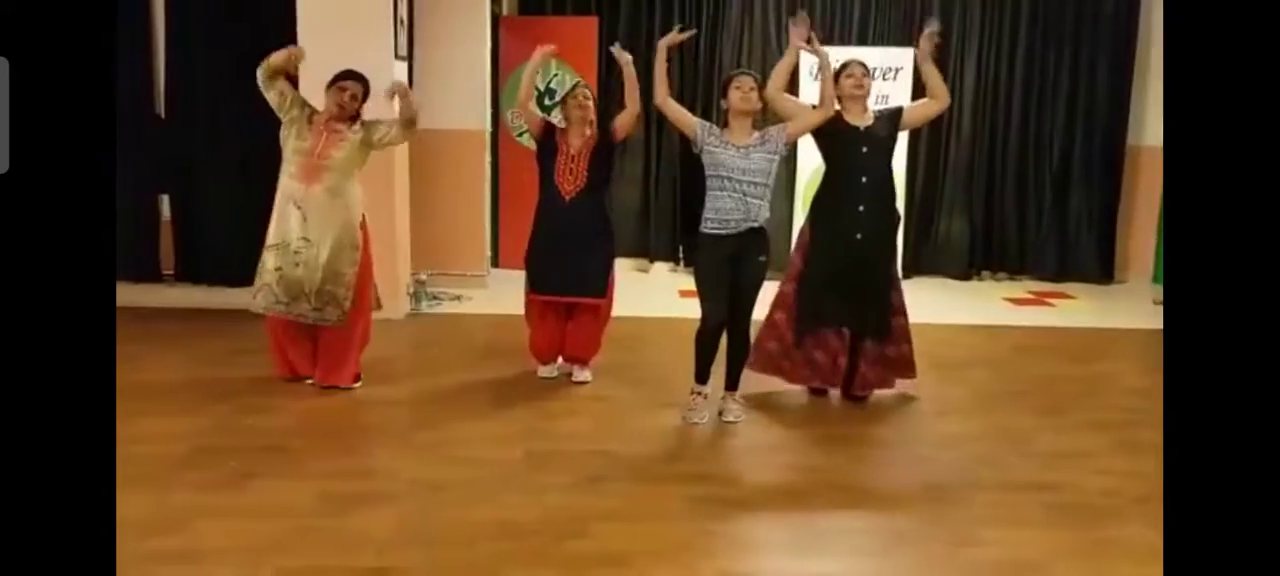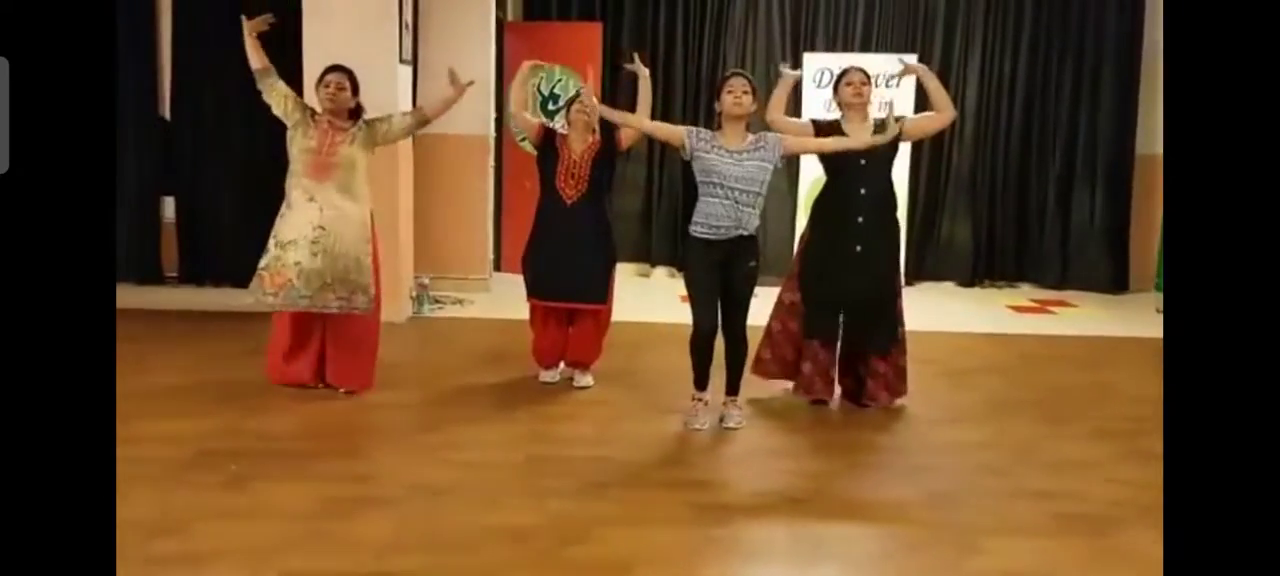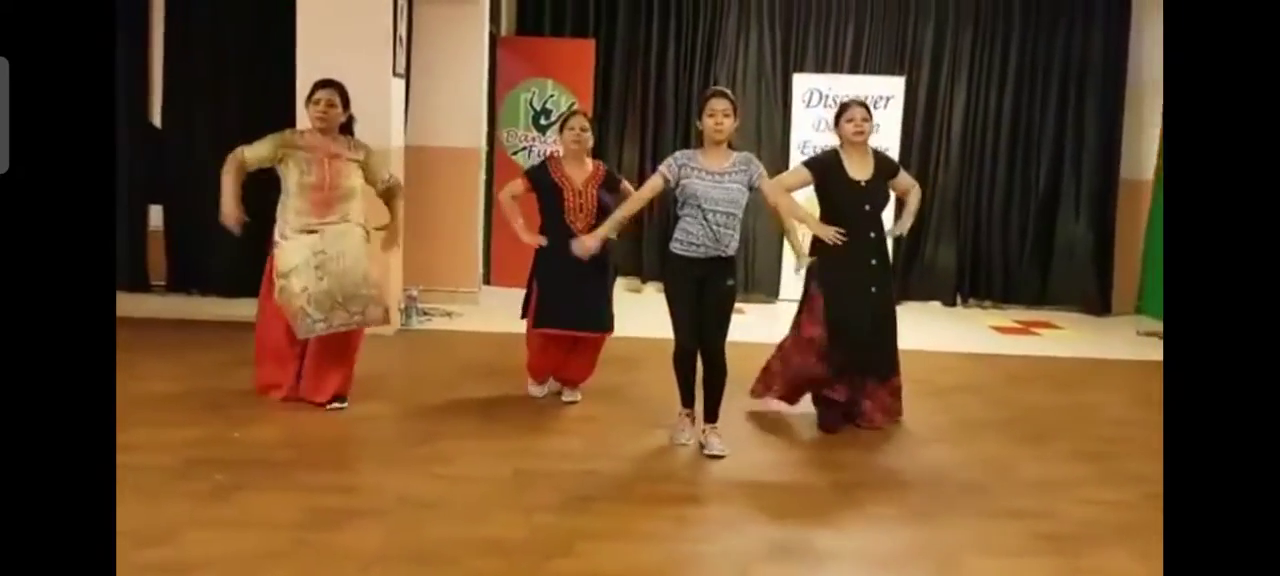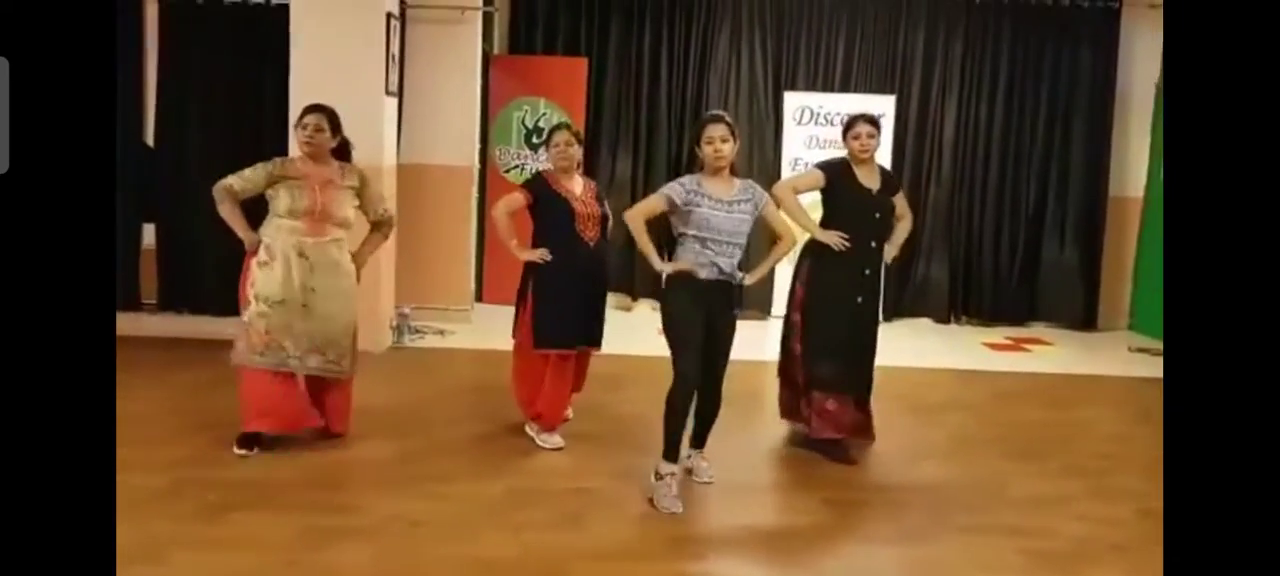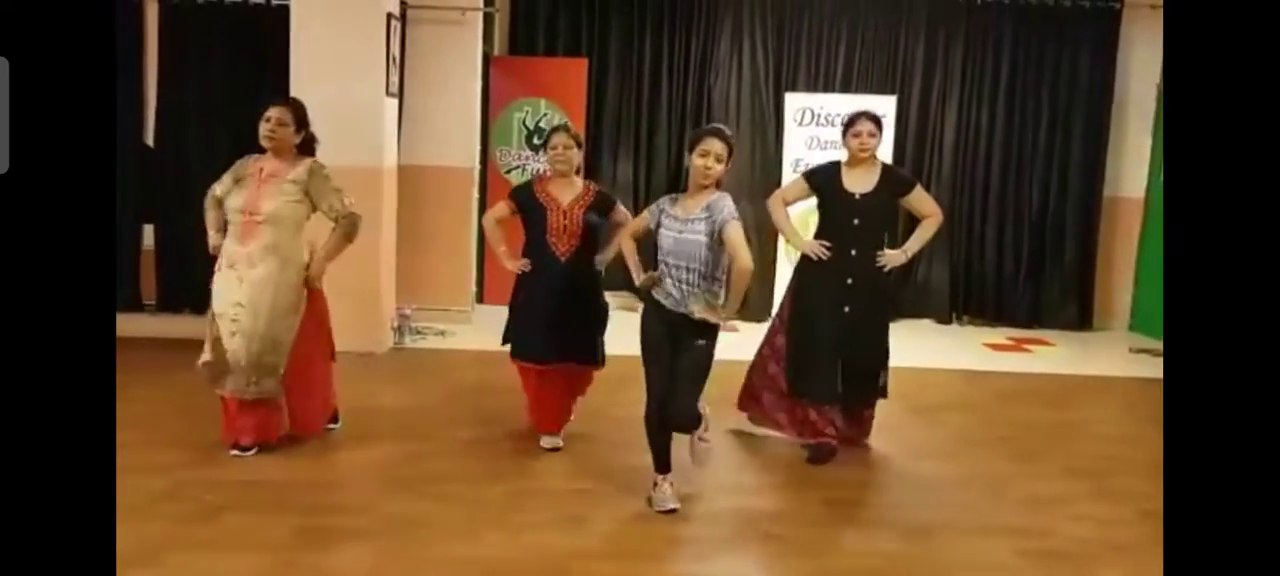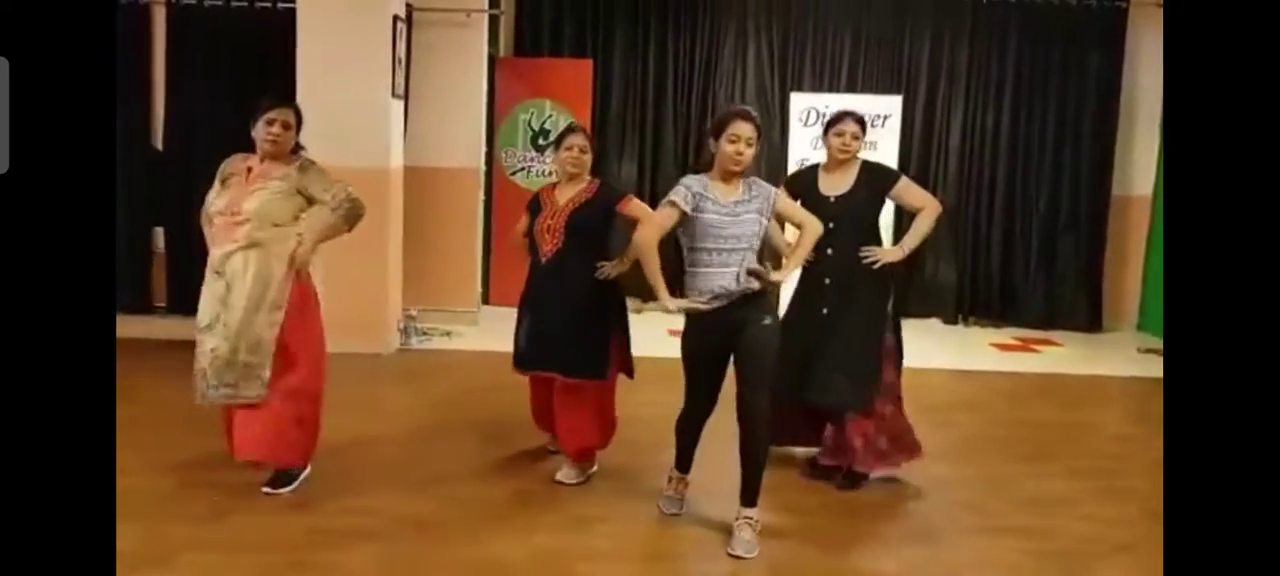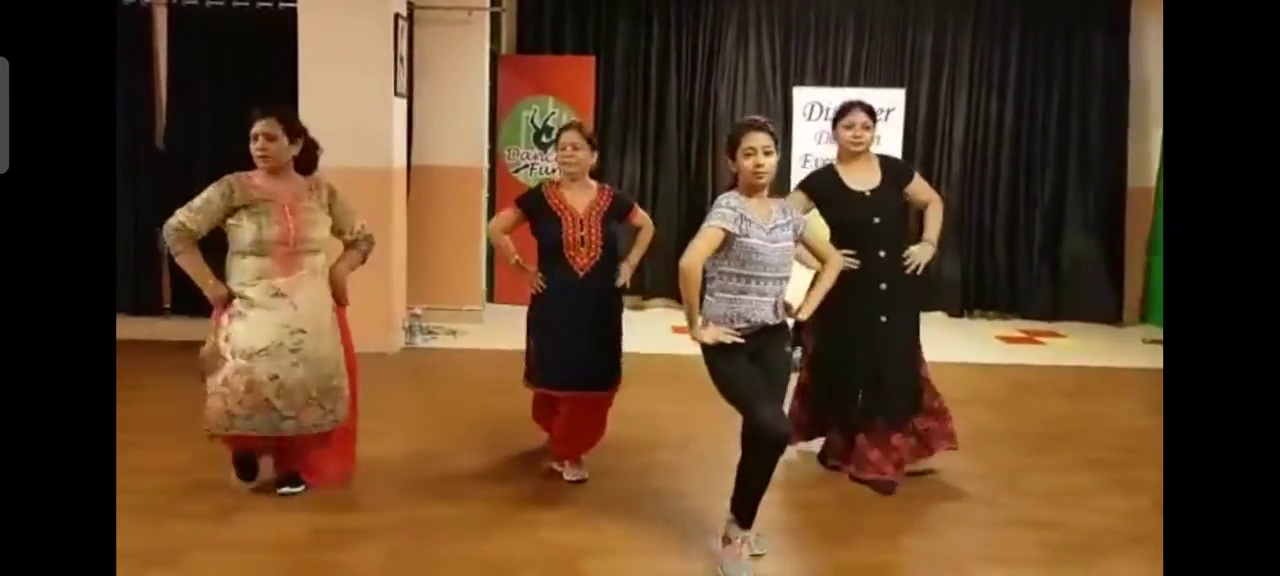
dt=0.7s
person 1, frame 1
left shoulder: (774, 139)
right shoulder: (706, 135)
left elbow: (825, 110)
right elbow: (662, 101)
left wrist: (823, 61)
right wrist: (662, 51)
left hip: (753, 242)
right hip: (713, 240)
left knee: (740, 321)
right knee: (714, 318)
left ankle: (732, 394)
right ankle: (699, 391)
person 1, frame 2
left shoulder: (769, 145)
right shoulder: (699, 140)
left elbow: (827, 144)
right elbow: (645, 125)
left wrist: (878, 138)
right wrist: (597, 107)
left hip: (743, 246)
right hip: (703, 244)
left knee: (735, 326)
right knee: (705, 324)
left ankle: (733, 399)
right ankle: (699, 397)
person 1, frame 3
left shoulder: (747, 165)
right shoulder: (681, 162)
left elbow: (780, 201)
right elbow: (640, 198)
left wrist: (816, 229)
right wrist: (601, 232)
left hip: (722, 266)
right hip: (681, 262)
left knee: (713, 347)
right knee: (685, 343)
left ankle: (711, 426)
right ankle: (686, 414)
person 1, frame 4
left shoulder: (750, 192)
right shoulder: (686, 187)
left elbow: (787, 236)
right elbow: (634, 215)
left wrist: (754, 275)
right wrist: (659, 263)
left hip: (724, 296)
right hip: (684, 291)
left knee: (712, 382)
right knee: (686, 375)
left ankle: (696, 452)
right ankle: (666, 469)
person 1, frame 5
left shoulder: (721, 206)
right shoulder: (665, 205)
left elbow: (743, 263)
right elbow: (628, 235)
left wrist: (726, 312)
right wrist: (638, 276)
left hip: (699, 322)
right hip: (658, 314)
left knee: (682, 405)
right knee: (658, 400)
left ankle: (698, 424)
right ankle: (663, 478)
person 1, frame 6
left shoulder: (760, 191)
right shoulder: (692, 188)
left elbow: (811, 225)
right elbow: (646, 237)
left wrist: (783, 272)
right wrist: (665, 297)
left hip: (754, 312)
right hip: (705, 315)
left knee: (755, 413)
right knee: (697, 405)
left ankle: (748, 515)
right ankle: (679, 478)
person 1, frame 7
left shoulder: (786, 213)
right shoulder: (729, 207)
left elbow: (832, 260)
right elbow: (691, 262)
left wrist: (806, 308)
right wrist: (697, 326)
left hip: (773, 338)
right hip: (729, 342)
left knee: (763, 436)
right knee: (772, 430)
left ankle: (742, 521)
right ankle: (736, 531)
person 2, frame 1
left shoulder: (364, 135)
right shoulder: (299, 118)
left elbow: (406, 126)
right elbow: (267, 77)
left wrist: (404, 96)
right wrist: (291, 53)
left hip: (339, 232)
right hip: (292, 227)
left knee: (339, 304)
right knee: (290, 302)
left ankle: (340, 372)
right ankle: (303, 367)
person 2, frame 2
left shoulder: (367, 132)
right shoulder: (299, 119)
left elbow: (416, 119)
right elbow: (267, 80)
left wrist: (455, 95)
right wrist: (249, 34)
left hip: (349, 226)
right hip: (301, 225)
left knee: (349, 301)
right knee: (299, 300)
left ankle: (345, 374)
right ankle: (302, 371)
person 2, frame 3
left shoulder: (359, 152)
right shoulder: (287, 143)
left elbow: (391, 187)
right elbow: (238, 159)
left wrist: (395, 222)
right wrist: (230, 201)
left hip: (344, 248)
right hip: (295, 246)
left knee: (339, 317)
right knee: (290, 319)
left ankle: (330, 389)
right ankle: (287, 386)
person 2, frame 4
left shoulder: (354, 178)
right shoulder: (278, 170)
left elbow: (384, 221)
right elbow: (224, 191)
left wrist: (361, 255)
right wrist: (246, 234)
left hip: (331, 276)
right hip: (277, 268)
left knee: (329, 348)
right knee: (270, 343)
left ankle: (330, 421)
right ankle: (261, 425)
person 2, frame 5
left shoulder: (311, 172)
right shoulder: (245, 166)
left elbow: (349, 220)
right elbow: (215, 197)
left wrist: (319, 263)
right wrist: (214, 235)
left hip: (284, 280)
right hip: (234, 276)
left knee: (293, 356)
right knee: (239, 354)
left ankle: (321, 413)
right ankle: (250, 431)
person 2, frame 6
left shoulder: (301, 171)
right shoulder: (231, 167)
left elbow: (351, 206)
right elbow: (208, 211)
left wrist: (309, 243)
right wrist: (214, 249)
left hip: (275, 284)
right hip: (225, 284)
left knee: (280, 369)
right knee: (231, 363)
left ankle: (291, 458)
right ankle: (248, 440)
person 2, frame 7
left shoulder: (322, 192)
right shoulder: (234, 189)
left elbow: (361, 239)
right elbow: (177, 231)
left wrist: (339, 274)
right wrist: (209, 283)
left hip: (310, 310)
right hip: (250, 306)
left knee: (308, 384)
right knee: (243, 380)
left ankle: (296, 466)
right ankle: (245, 443)
person 3, frame 1
left shoulder: (890, 121)
right shoulder: (824, 122)
left elbow: (940, 101)
right elbow: (773, 96)
left wrist: (924, 57)
right wrist: (792, 53)
left hip: (877, 230)
right hip: (830, 226)
left knee: (871, 304)
right knee: (823, 301)
left ankle: (860, 380)
right ankle: (818, 373)
person 3, frame 2
left shoulder: (891, 128)
right shoulder: (823, 131)
left elbow: (946, 114)
right elbow: (774, 120)
left wrist: (923, 74)
right wrist: (786, 81)
left hip: (877, 236)
right hip: (830, 234)
left knee: (871, 312)
right knee: (822, 310)
left ankle: (860, 385)
right ankle: (817, 384)
person 3, frame 3
left shoulder: (883, 164)
right shoulder: (825, 164)
left elbow: (912, 188)
right elbow: (775, 187)
left wrist: (906, 219)
left hip: (874, 263)
right hip: (834, 263)
left knee: (873, 338)
right knee: (836, 336)
left ankle: (858, 405)
right ankle: (830, 403)
person 3, frame 4
left shoulder: (887, 179)
right shoulder: (833, 171)
left elbow: (904, 217)
right elbow: (782, 189)
left wrist: (892, 247)
right wrist: (815, 231)
left hip: (866, 276)
right hip: (826, 270)
left knee: (856, 350)
right knee: (824, 348)
left ankle: (848, 424)
right ankle: (823, 431)
person 3, frame 5
left shoulder: (895, 180)
right shoulder: (824, 175)
left elbow: (933, 215)
right elbow: (776, 201)
left wrist: (905, 253)
right wrist: (797, 240)
left hip: (869, 283)
right hip: (821, 279)
left knee: (862, 360)
right knee: (816, 356)
left ankle: (851, 430)
right ankle: (824, 434)
person 3, frame 6
left shoulder: (876, 176)
right shoulder: (804, 179)
left elbow: (930, 207)
left wrist: (900, 250)
right wrist: (786, 247)
left hip: (864, 287)
right hip: (816, 286)
left knee: (853, 372)
right knee: (804, 367)
left ankle: (858, 457)
right ankle: (830, 449)
person 3, frame 7
left shoulder: (896, 170)
right shoulder: (822, 182)
left elbow: (933, 202)
left wrist: (928, 245)
right wrist: (815, 259)
left hip: (896, 290)
right hip: (846, 291)
left knee: (894, 373)
right knee: (841, 369)
left ankle: (875, 460)
right ankle: (834, 440)
person 4, frame 1
left shoulder: (604, 144)
right shoulder: (548, 140)
left elbow: (633, 109)
right elbow: (523, 102)
left wrist: (626, 66)
right wrist: (536, 61)
left hip: (591, 238)
right hip: (551, 236)
left knee: (589, 303)
right knee: (547, 302)
left ankle: (579, 360)
right ankle: (547, 357)
person 4, frame 2
left shoulder: (606, 148)
right shoulder: (549, 143)
left elbow: (641, 122)
right elbow: (517, 112)
left wrist: (644, 78)
right wrist: (524, 72)
left hip: (592, 241)
right hip: (551, 239)
left knee: (590, 307)
right knee: (549, 305)
left ankle: (581, 364)
right ankle: (549, 362)
person 4, frame 3
left shoulder: (604, 174)
right shoulder: (545, 171)
left elbow: (631, 195)
right elbow: (506, 194)
right wrist: (523, 231)
left hip: (595, 264)
right hip: (555, 262)
left knee: (590, 328)
right knee: (548, 326)
left ankle: (571, 381)
right ankle: (539, 376)
person 4, frame 4
left shoulder: (591, 188)
right shoulder: (541, 184)
left elbow: (606, 219)
right elbow: (500, 210)
right wrist: (519, 250)
left hip: (588, 281)
right hip: (551, 279)
left knee: (578, 347)
right knee: (548, 349)
left ankle: (560, 403)
right ankle: (541, 421)
person 4, frame 5
left shoulder: (595, 196)
right shoulder: (530, 191)
left elbow: (628, 224)
right elbow: (490, 220)
left wrist: (608, 254)
right wrist: (507, 259)
left hip: (581, 293)
right hip: (538, 293)
left knee: (578, 359)
right knee: (541, 361)
left ankle: (563, 409)
right ankle: (549, 426)
person 4, frame 6
left shoulder: (603, 193)
right shoulder: (541, 198)
left elbow: (649, 219)
right elbow: (521, 234)
left wrist: (625, 261)
right wrist: (540, 262)
left hip: (588, 299)
right hip: (543, 299)
left knee: (582, 376)
right knee: (545, 373)
left ankle: (582, 455)
right ankle: (557, 433)
person 4, frame 7
left shoulder: (611, 199)
right shoulder: (539, 197)
left elbow: (647, 226)
right elbow: (496, 229)
left wrist: (628, 266)
right wrist: (522, 267)
left hip: (600, 307)
right hip: (556, 306)
left knee: (594, 384)
right knee: (554, 380)
left ankle: (572, 452)
right ankle: (557, 442)
